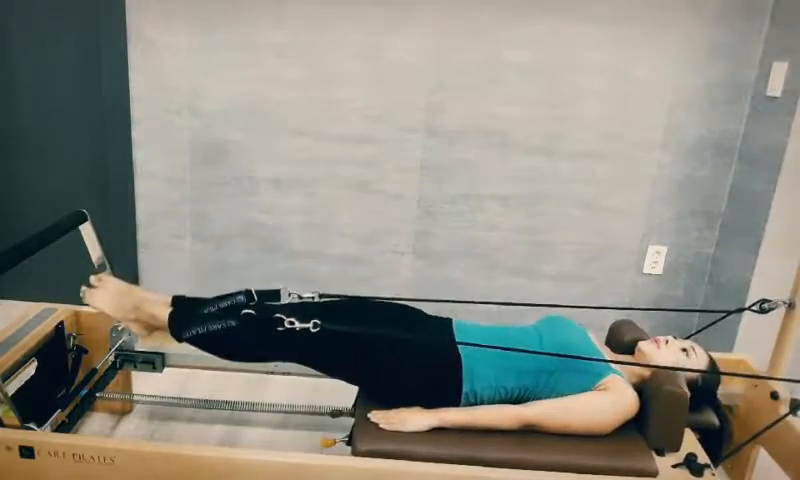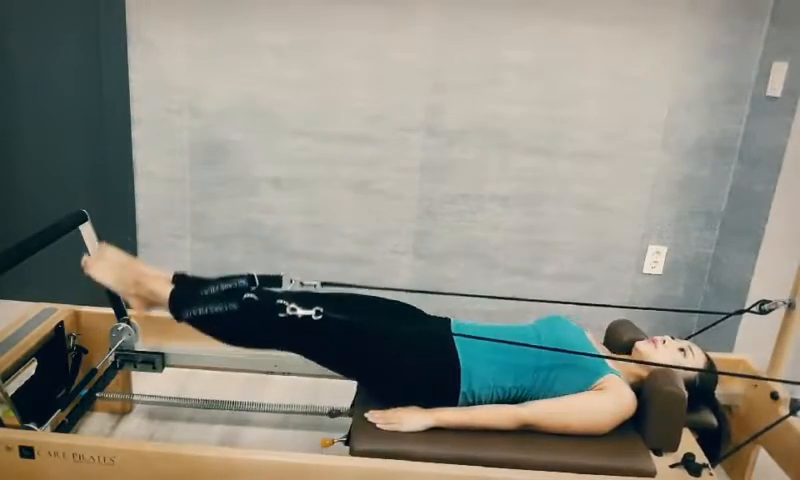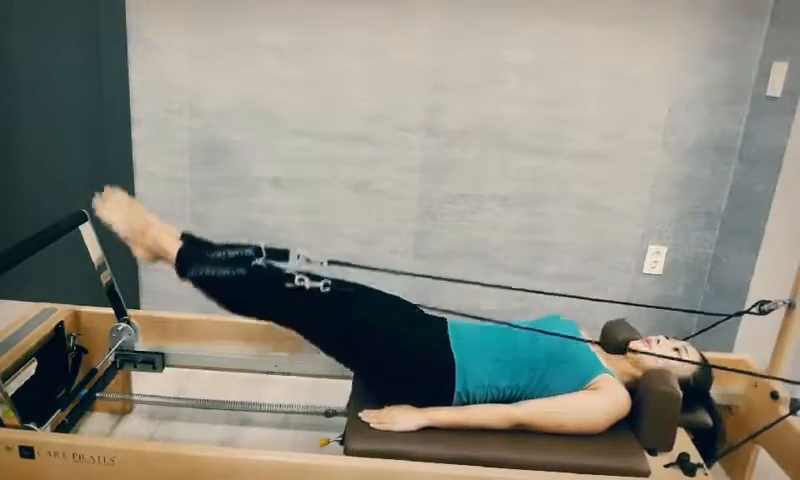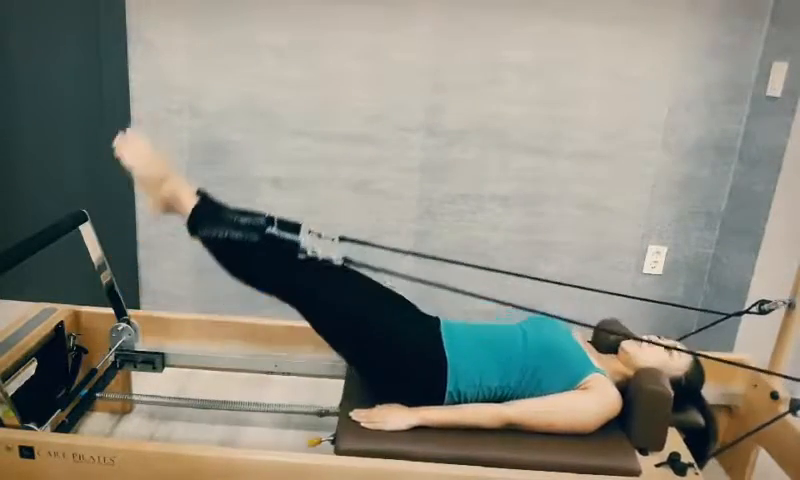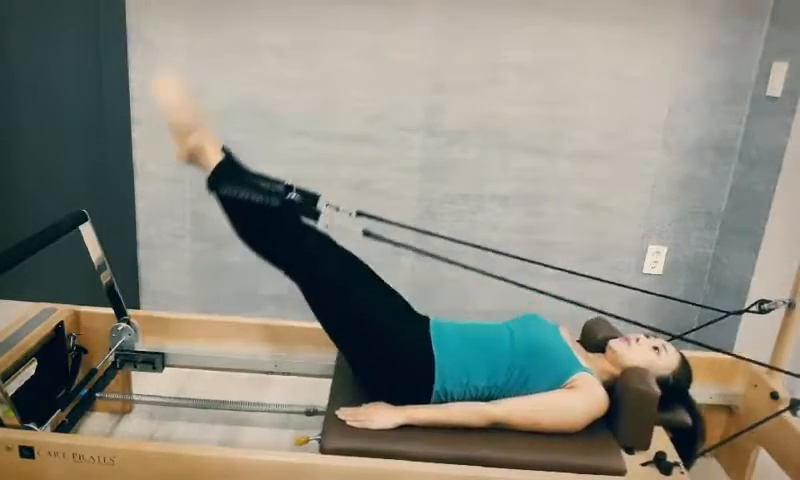
dt=0.2s
person 1, frame 1
left shoulder: (620, 401)
right shoulder: (594, 348)
left elbow: (522, 415)
left wrist: (430, 417)
left hip: (445, 375)
right hip: (443, 336)
left knee: (292, 335)
right knee: (290, 311)
left ankle: (161, 313)
right ankle: (161, 307)
person 1, frame 2
left shoulder: (617, 402)
right shoulder: (594, 349)
left elbow: (520, 414)
left wrist: (428, 416)
left hip: (442, 376)
right hip: (440, 337)
left knee: (296, 324)
right knee: (287, 301)
left ankle: (163, 292)
right ankle: (162, 284)
person 1, frame 3
left shoulder: (612, 401)
right shoulder: (590, 350)
left elbow: (513, 413)
left wrist: (423, 416)
left hip: (437, 375)
right hip: (439, 336)
left knee: (298, 299)
right knee: (297, 284)
left ankle: (171, 251)
right ankle: (172, 244)
person 1, frame 4
left shoulder: (603, 401)
right shoulder: (581, 351)
left elbow: (505, 414)
left wrist: (413, 415)
left hip: (428, 374)
right hip: (434, 334)
left knee: (303, 278)
right knee: (306, 262)
left ankle: (185, 203)
right ankle: (184, 198)
person 1, frame 5
left shoulder: (590, 398)
right shoulder: (568, 348)
left elbow: (490, 413)
left wrist: (400, 414)
left hip: (417, 372)
right hip: (426, 336)
left knee: (307, 255)
right knee: (310, 241)
left ankle: (209, 155)
right ankle: (208, 150)
